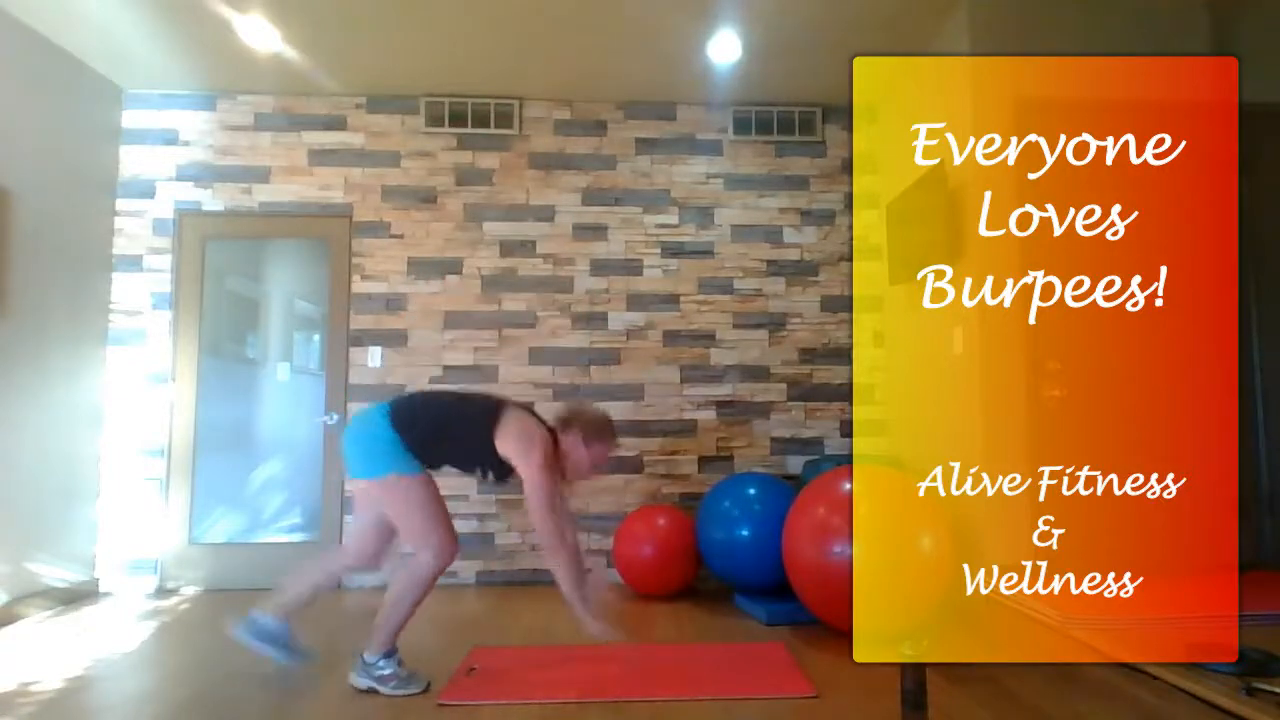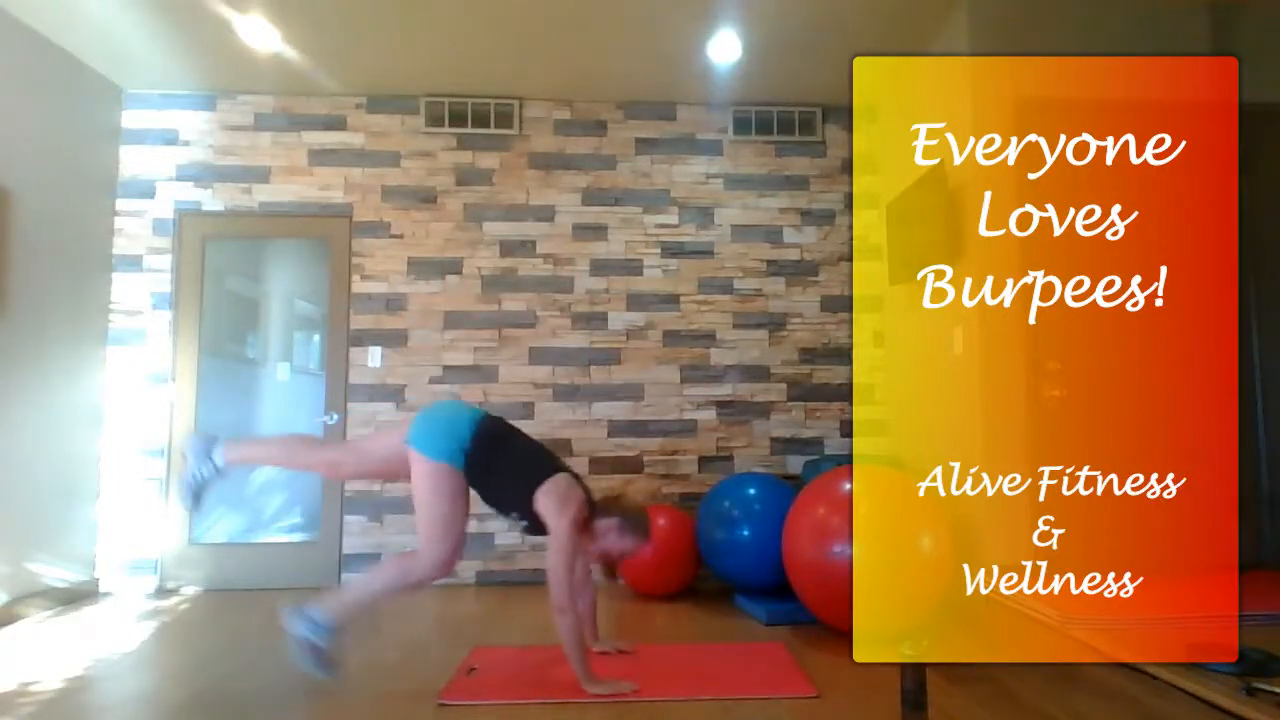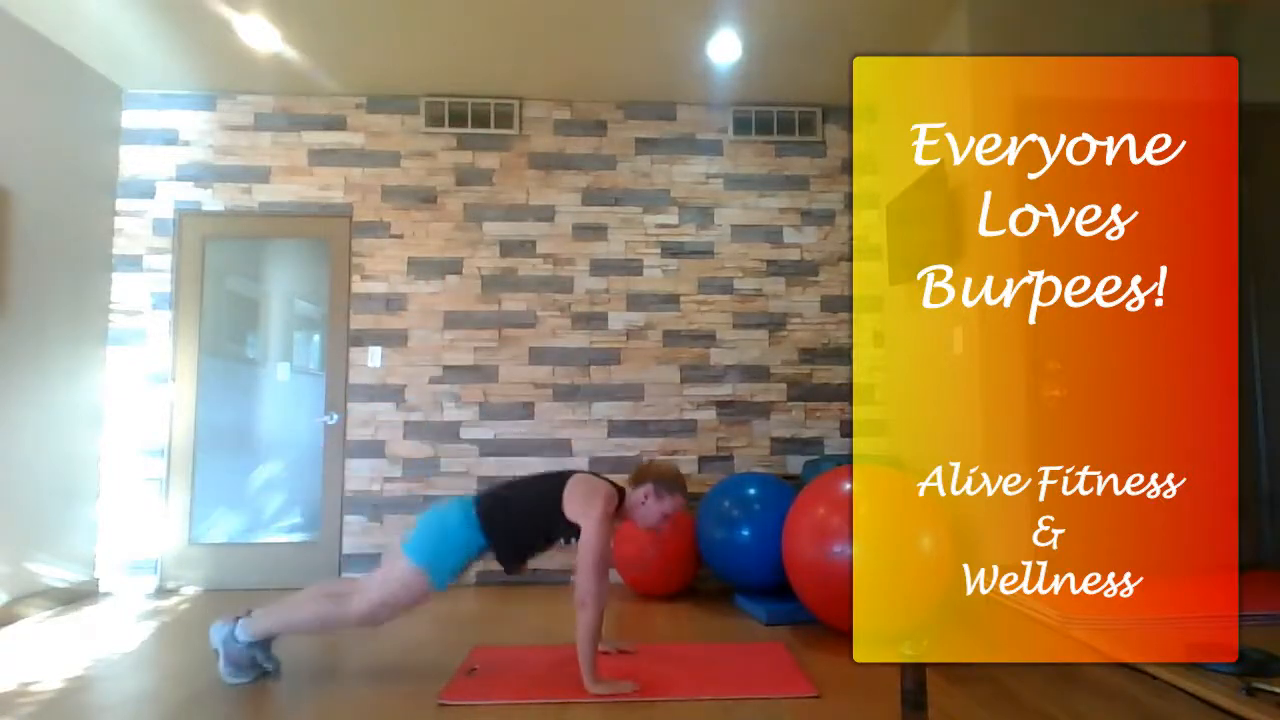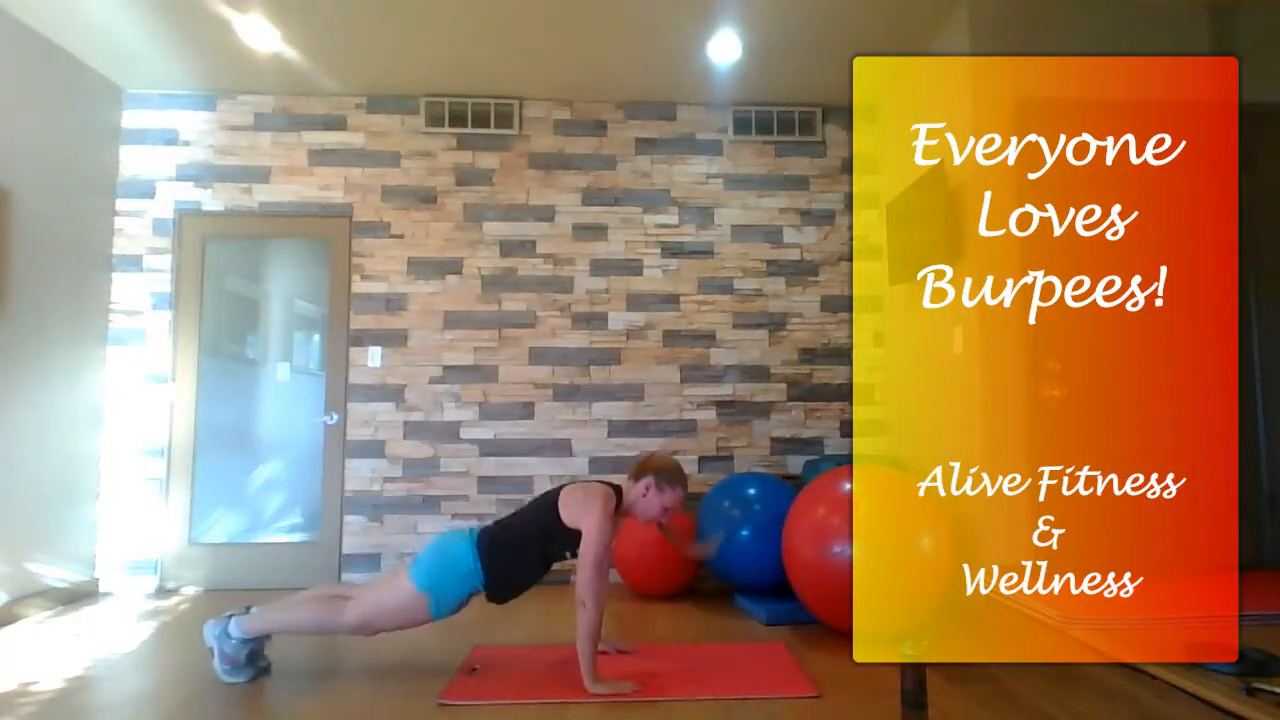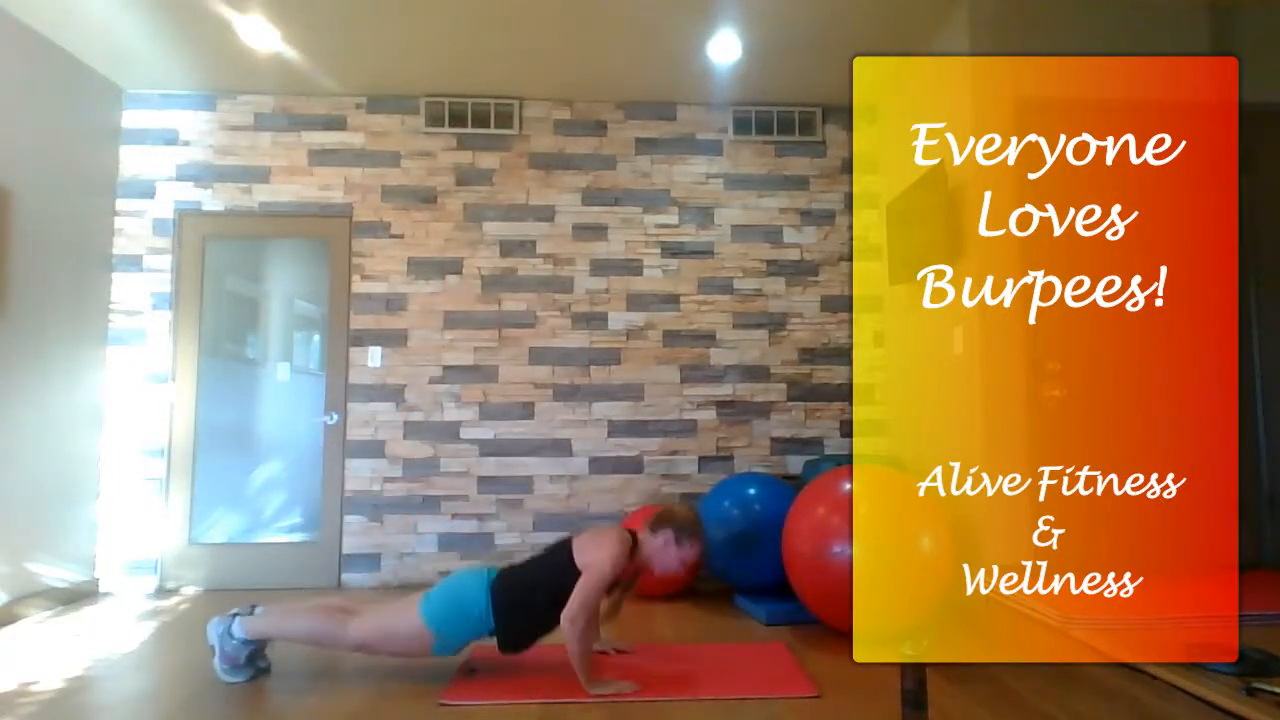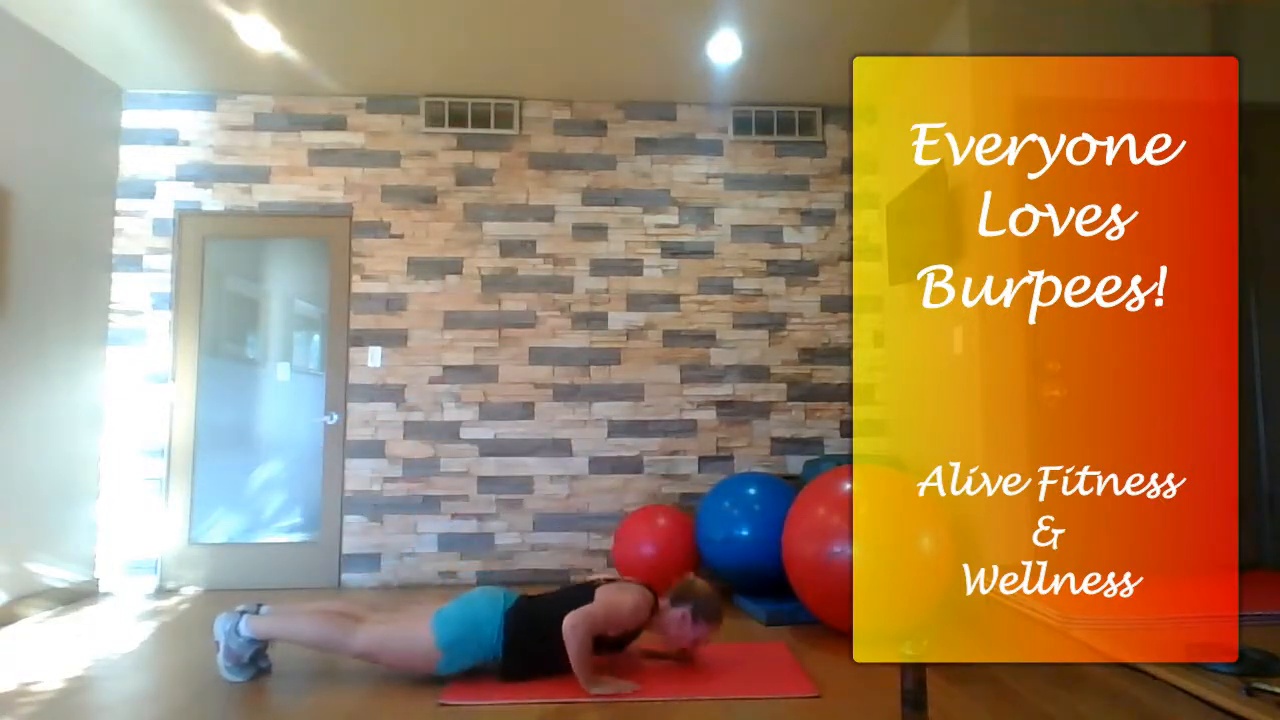
dt=0.3s
person 1, frame 1
left shoulder: (546, 445)
right shoulder: (536, 448)
left elbow: (563, 525)
right elbow: (550, 541)
left wrist: (586, 584)
right wrist: (588, 614)
left hip: (385, 433)
right hip: (385, 437)
left knee: (360, 554)
right knee: (437, 551)
left ankle: (265, 620)
right ankle: (375, 662)
person 1, frame 2
left shoulder: (583, 515)
right shoulder: (569, 517)
left elbow: (581, 576)
right elbow: (562, 599)
left wrist: (596, 638)
right wrist: (588, 679)
left hip: (450, 425)
right hip: (450, 435)
left knee: (329, 461)
right knee: (438, 557)
left ankle: (214, 453)
right ankle: (319, 619)
person 1, frame 3
left shoulder: (607, 500)
right shoulder: (601, 505)
left elbow: (588, 579)
right elbow: (588, 596)
left wrist: (597, 641)
right wrist: (592, 679)
left hip: (464, 525)
right hip: (460, 529)
left knee: (363, 597)
right knee: (360, 607)
left ankle: (254, 632)
right ankle: (240, 633)
person 1, frame 4
left shoulder: (606, 500)
right shoulder: (600, 506)
left elbow: (589, 585)
right elbow: (588, 595)
left wrist: (597, 640)
right wrist: (592, 679)
left hip: (470, 557)
right hip: (463, 564)
left knee: (361, 598)
right knee: (356, 617)
left ankle: (249, 620)
right ankle: (236, 629)
person 1, frame 5
left shoulder: (620, 543)
right shoulder: (616, 550)
right elbow: (574, 617)
left wrist: (593, 641)
right wrist: (591, 683)
left hip: (485, 591)
right hip: (478, 607)
left knee: (364, 614)
right knee: (356, 633)
left ankle: (250, 620)
right ankle: (240, 629)
person 1, frame 6
left shoulder: (634, 595)
right shoulder: (636, 608)
right elbow: (573, 623)
left wrist: (613, 647)
right wrist: (591, 681)
left hip: (499, 610)
right hip: (489, 630)
left knee: (373, 620)
right knee: (359, 641)
left ankle: (258, 617)
right ankle: (245, 628)
